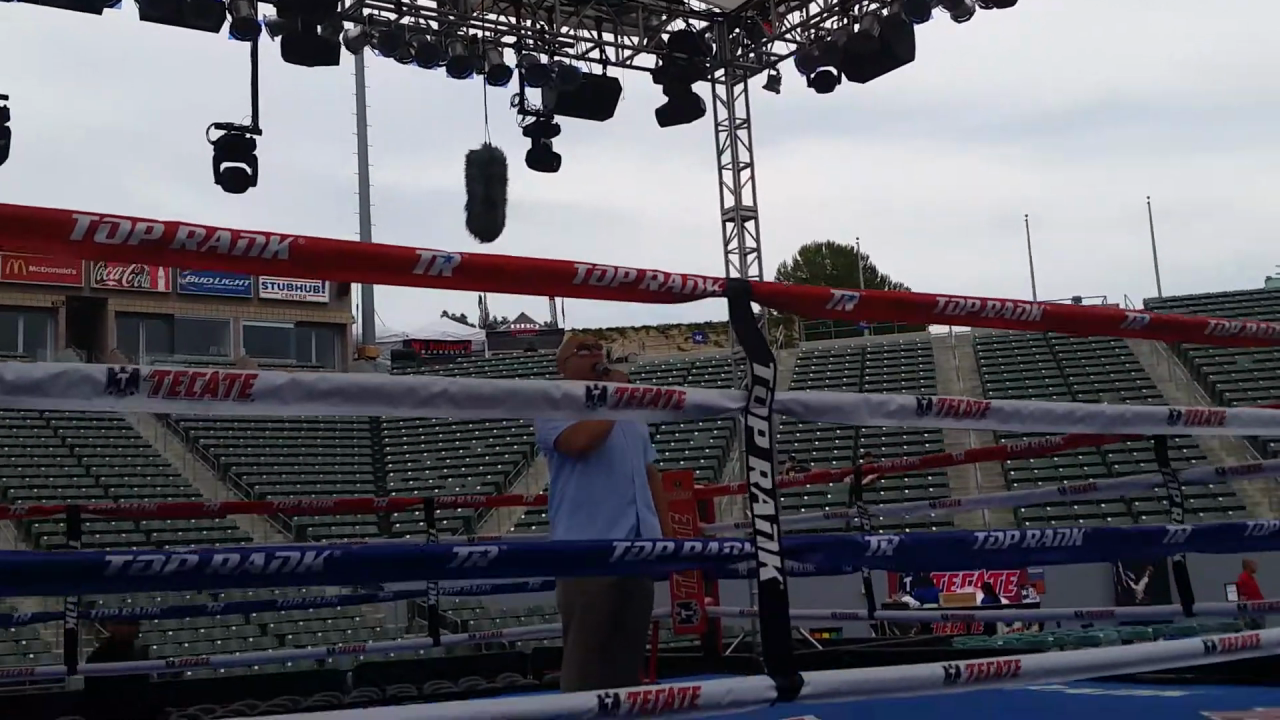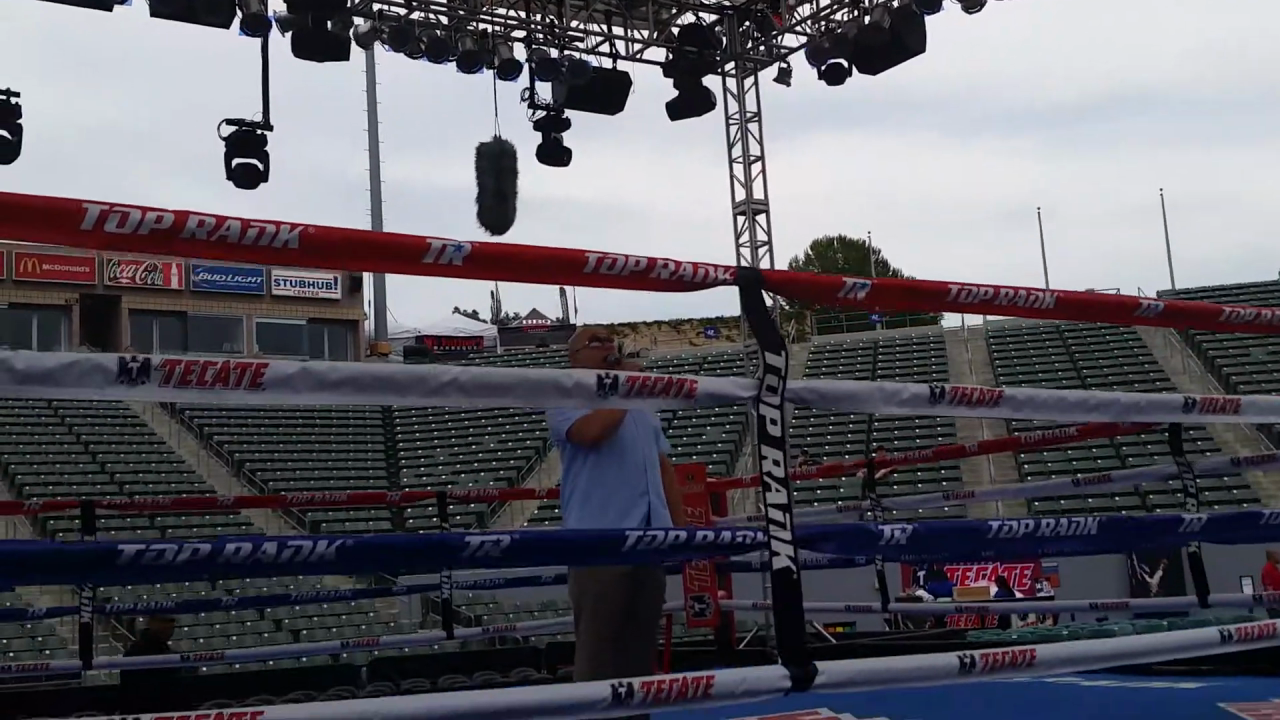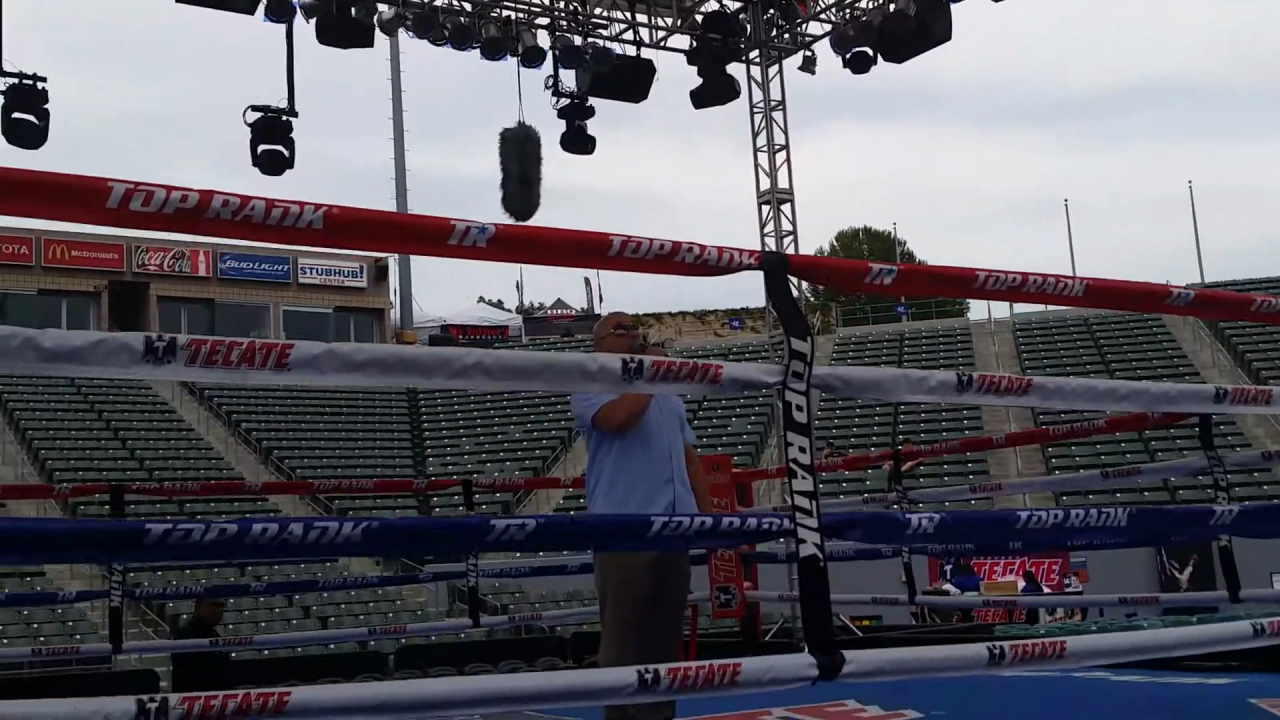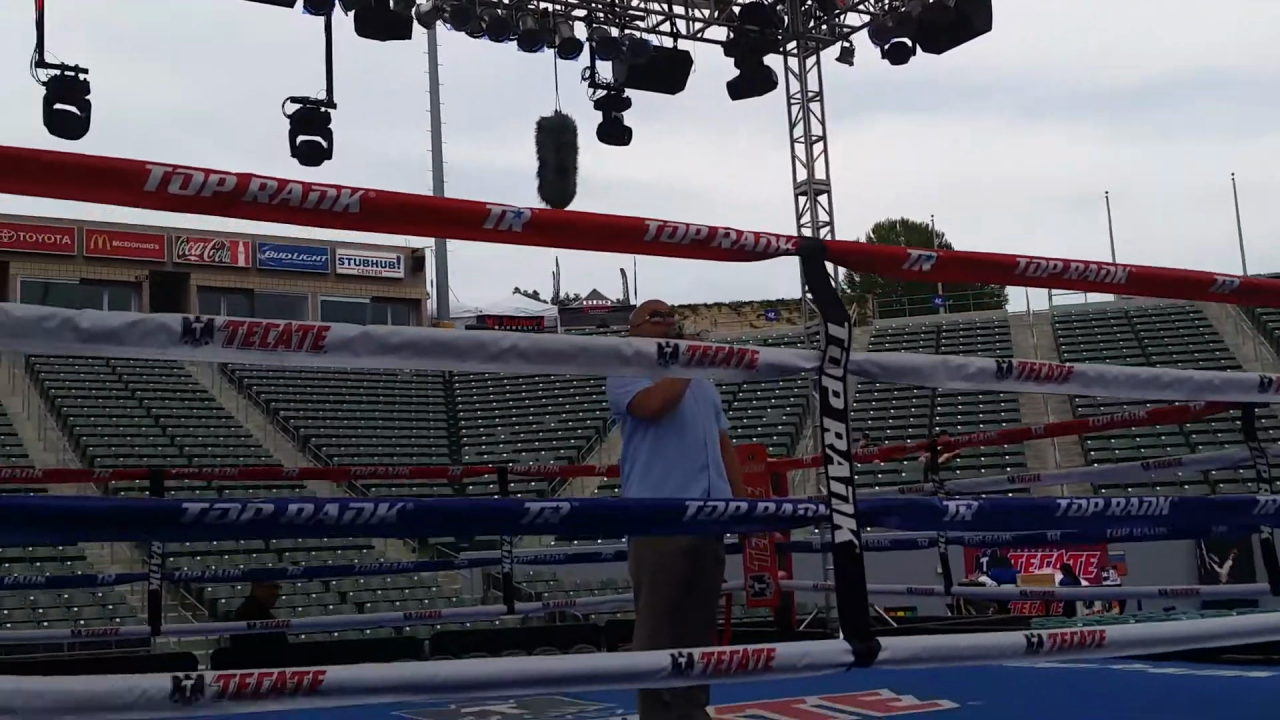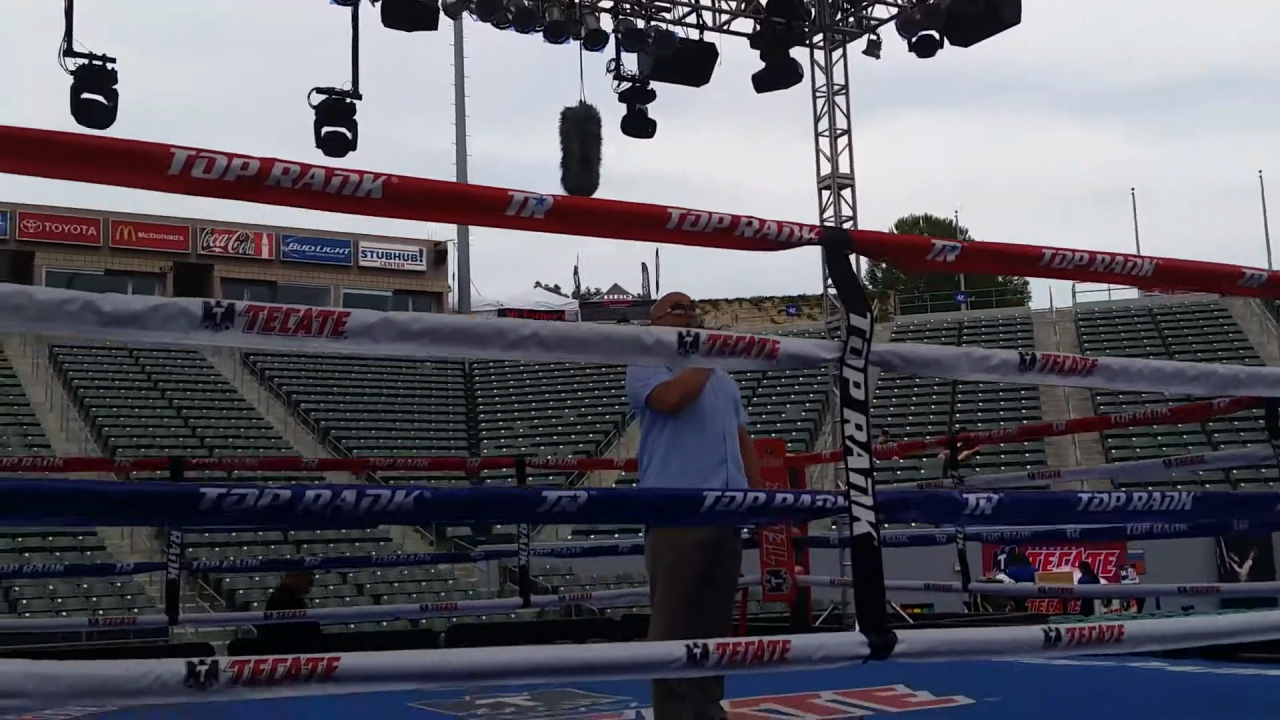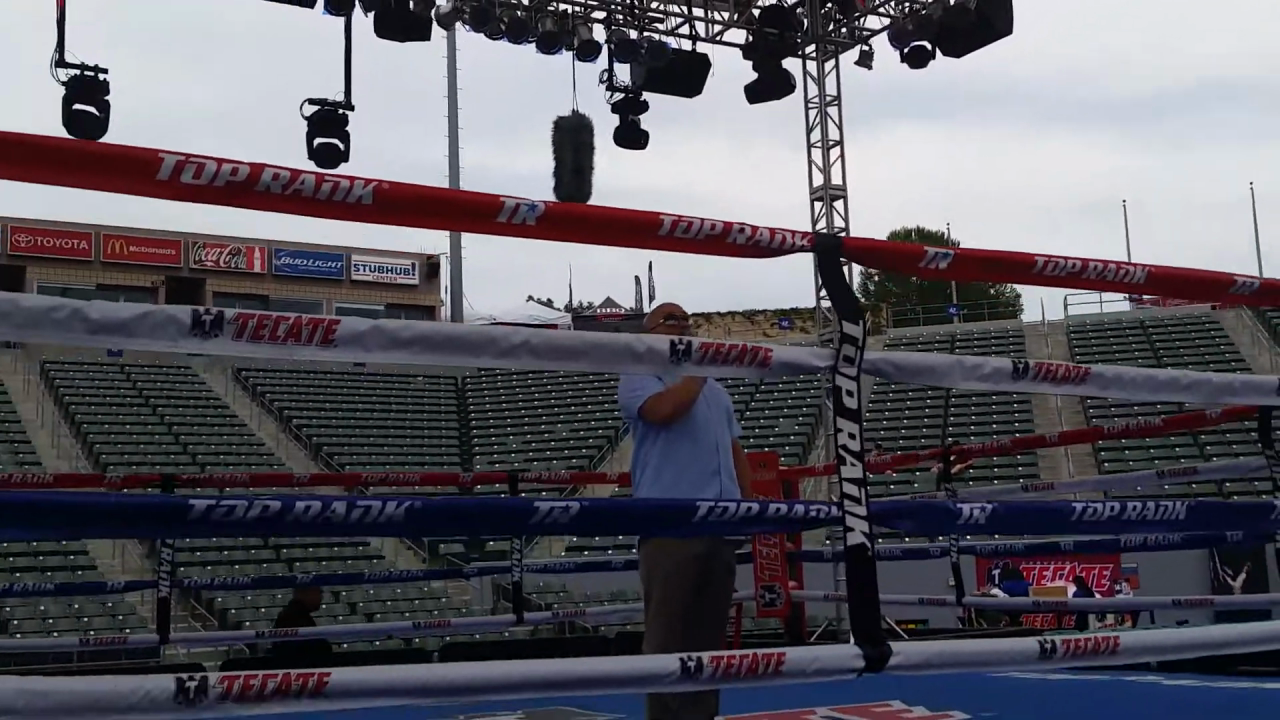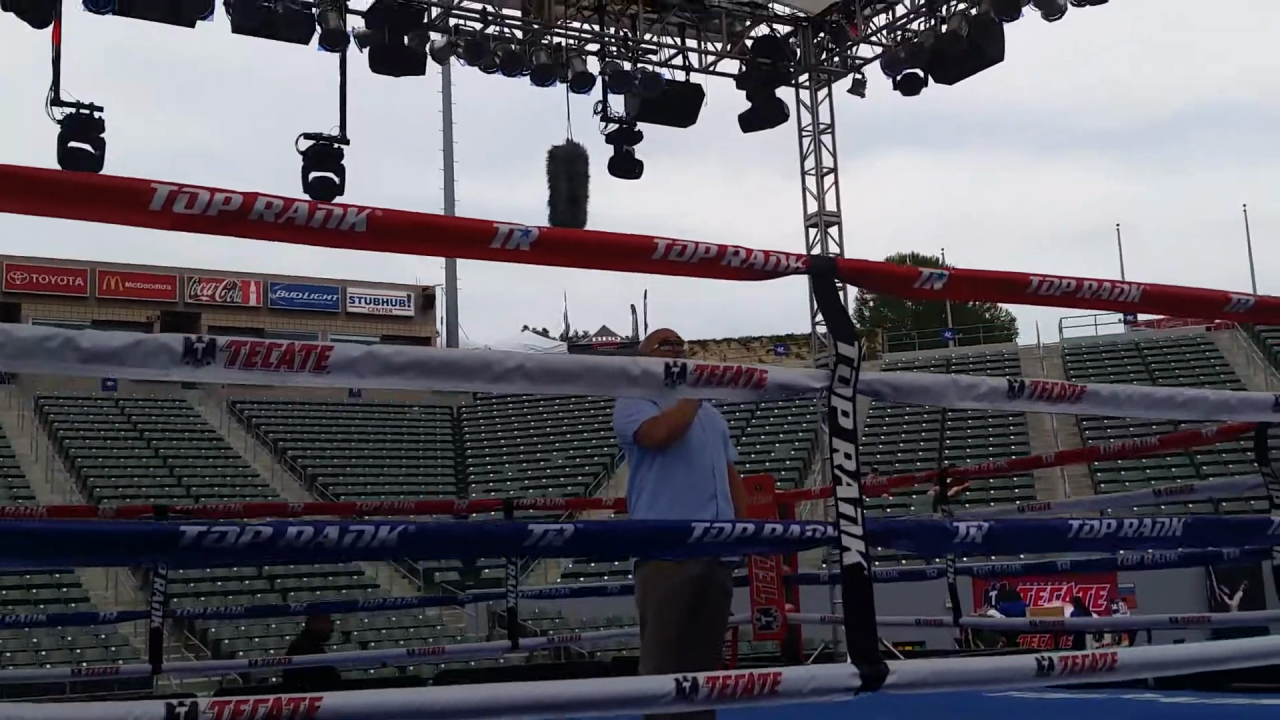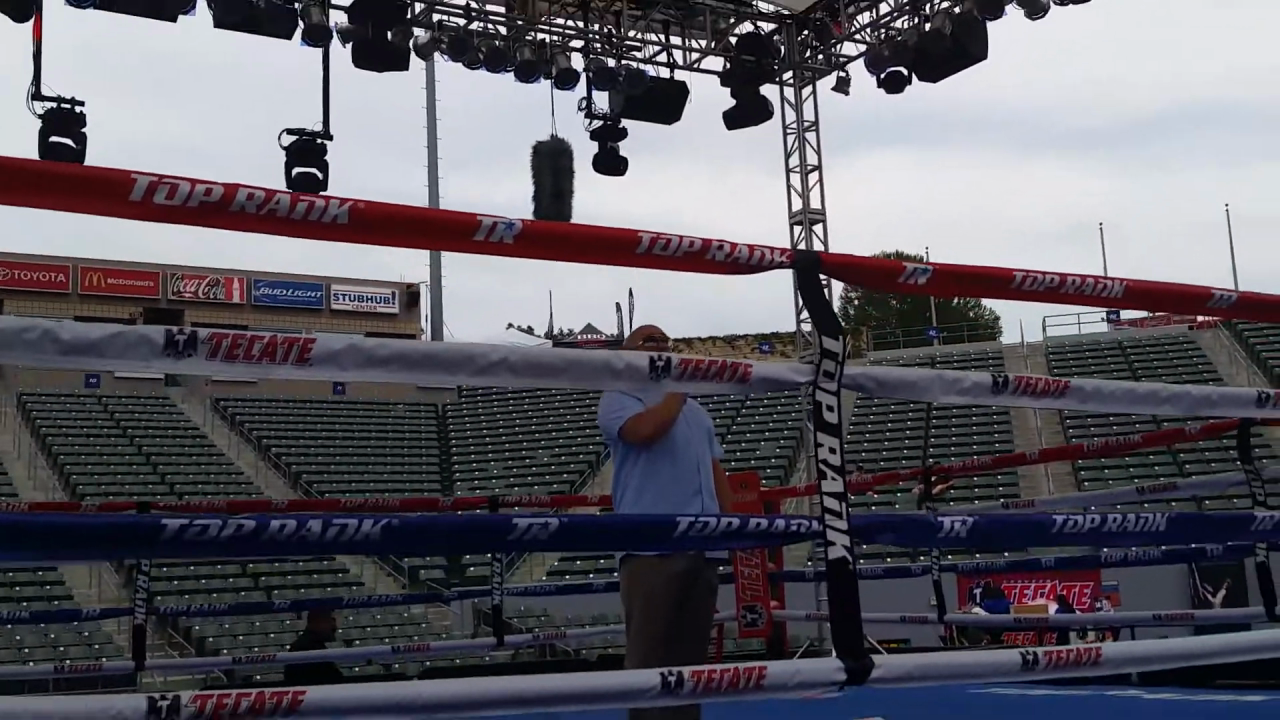
dt=0.1s
person 1, frame 1
left shoulder: (631, 414)
left elbow: (651, 477)
right elbow: (580, 440)
left wrist: (667, 535)
left knee: (629, 656)
right knee: (585, 658)
person 1, frame 2
left shoulder: (643, 407)
right shoulder: (568, 401)
left elbow: (664, 468)
right elbow: (592, 430)
left wrist: (681, 525)
left knee: (641, 648)
right knee: (598, 650)
person 1, frame 3
left shoulder: (668, 395)
right shoulder: (592, 387)
left elbow: (689, 457)
right elbow: (618, 417)
left wrist: (707, 513)
left knee: (666, 636)
right knee: (623, 636)
person 1, frame 4
left shoulder: (703, 383)
right shoulder: (628, 375)
left elbow: (723, 444)
right elbow: (653, 403)
left wrist: (741, 501)
left knee: (699, 626)
right knee: (657, 627)
person 1, frame 5
left shoulder: (723, 377)
right shoulder: (647, 366)
left elbow: (742, 439)
right elbow: (672, 397)
left knee: (716, 619)
right knee: (673, 619)
person 1, frame 6
left shoulder: (716, 389)
right shoulder: (640, 379)
left elbow: (735, 452)
right elbow: (665, 410)
left knee: (710, 634)
right knee: (667, 634)
person 1, frame 7
left shoulder: (712, 414)
right shoulder: (635, 403)
left elbow: (731, 476)
right elbow: (660, 433)
right wrist: (694, 392)
right hip: (666, 551)
left knee: (706, 656)
right knee: (664, 656)
person 1, frame 8
left shoulder: (696, 410)
right shoulder: (620, 399)
left elbow: (716, 473)
right elbow: (645, 428)
right wrist: (679, 387)
left hip: (702, 547)
right hip: (651, 548)
left knee: (692, 654)
right knee: (649, 655)
